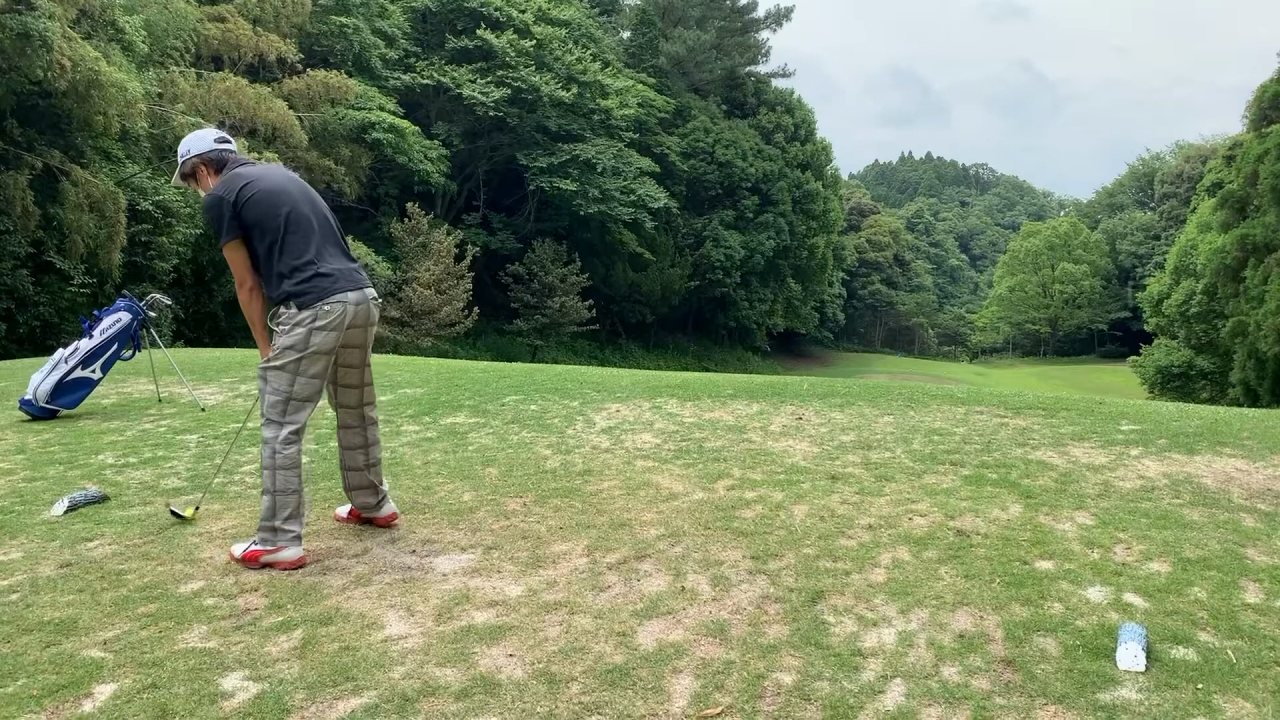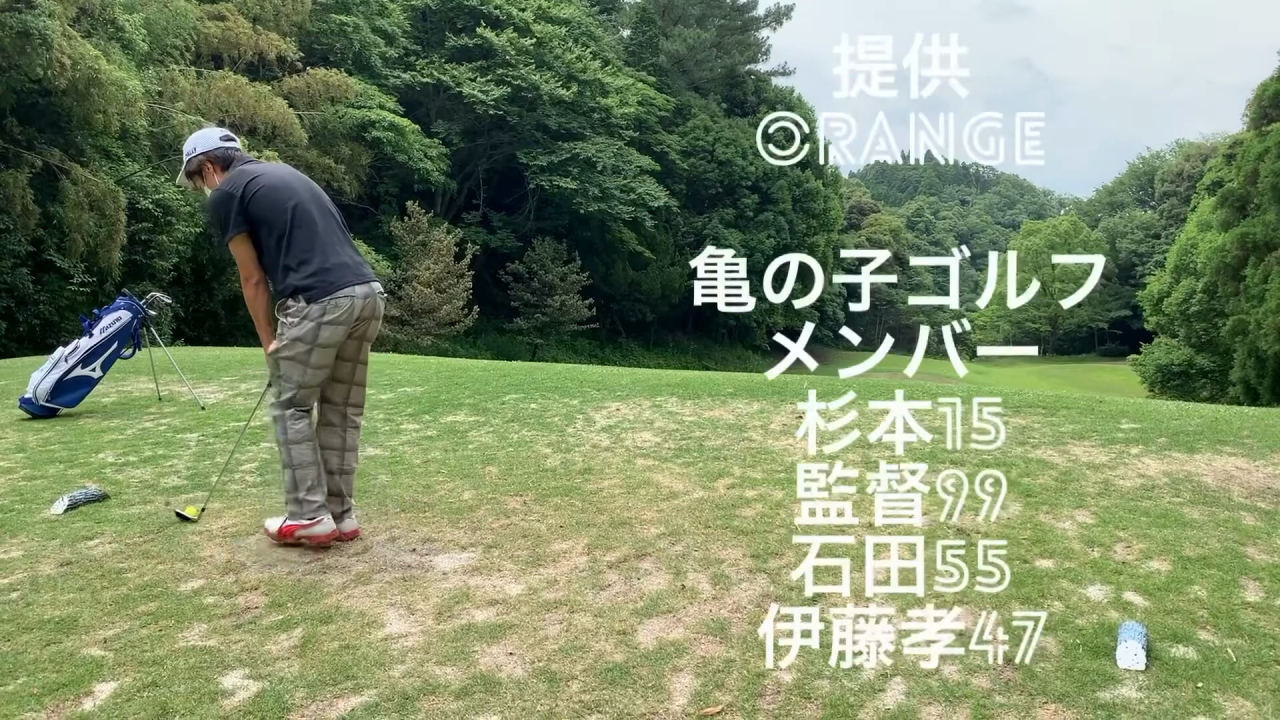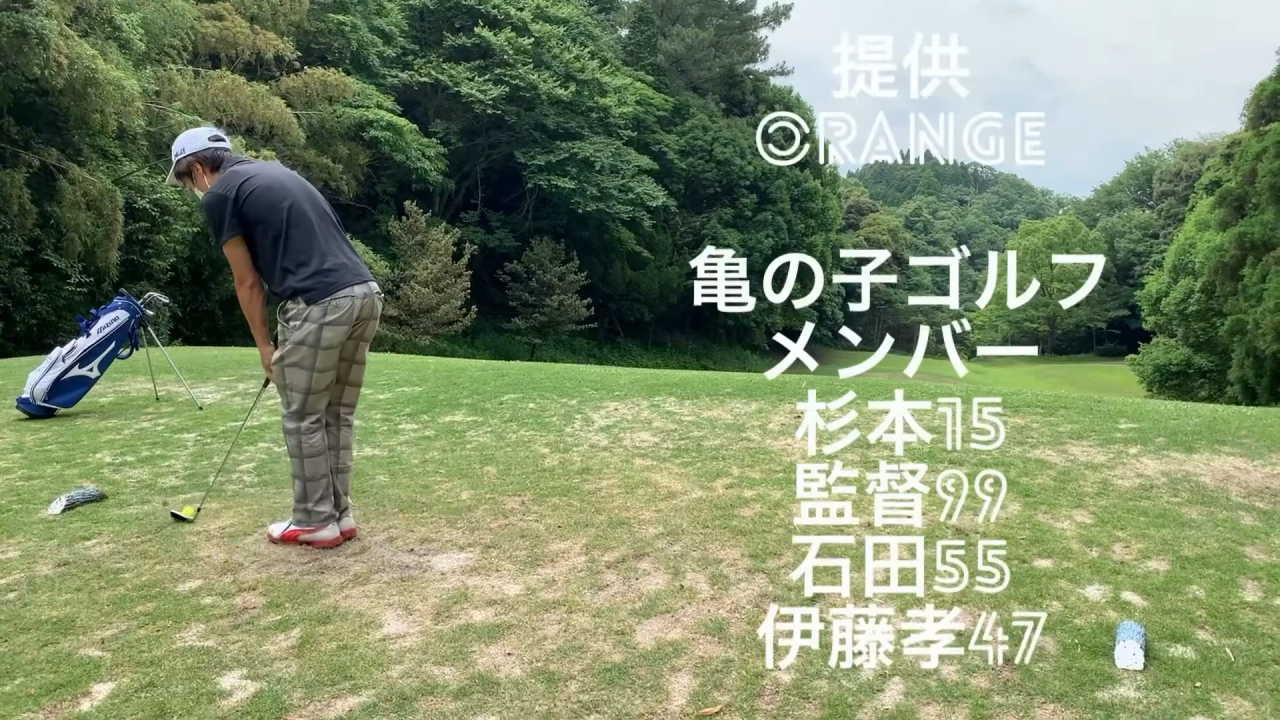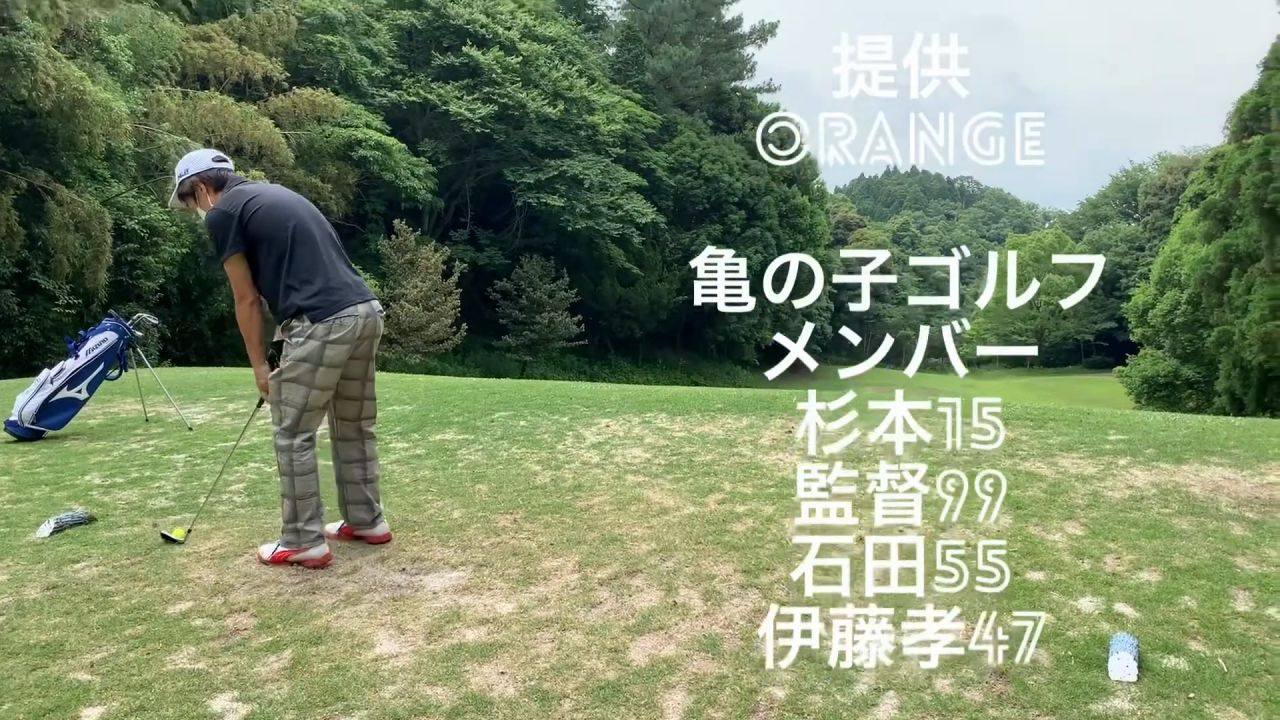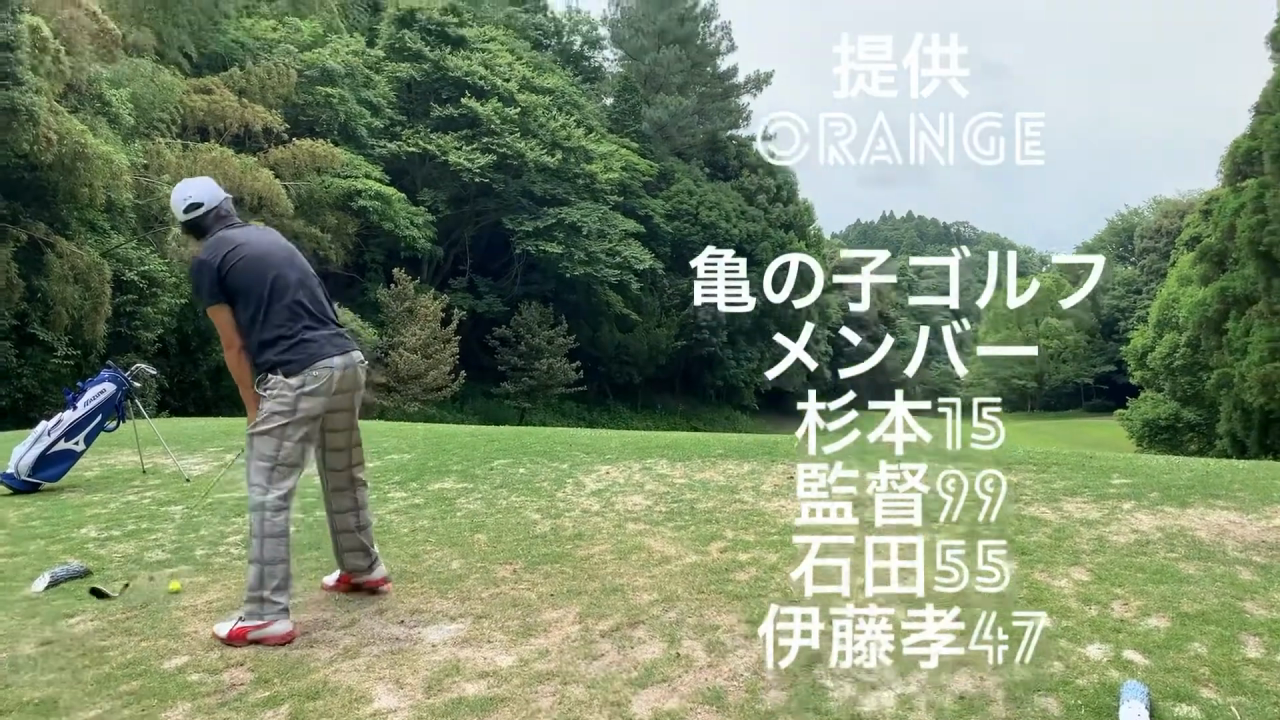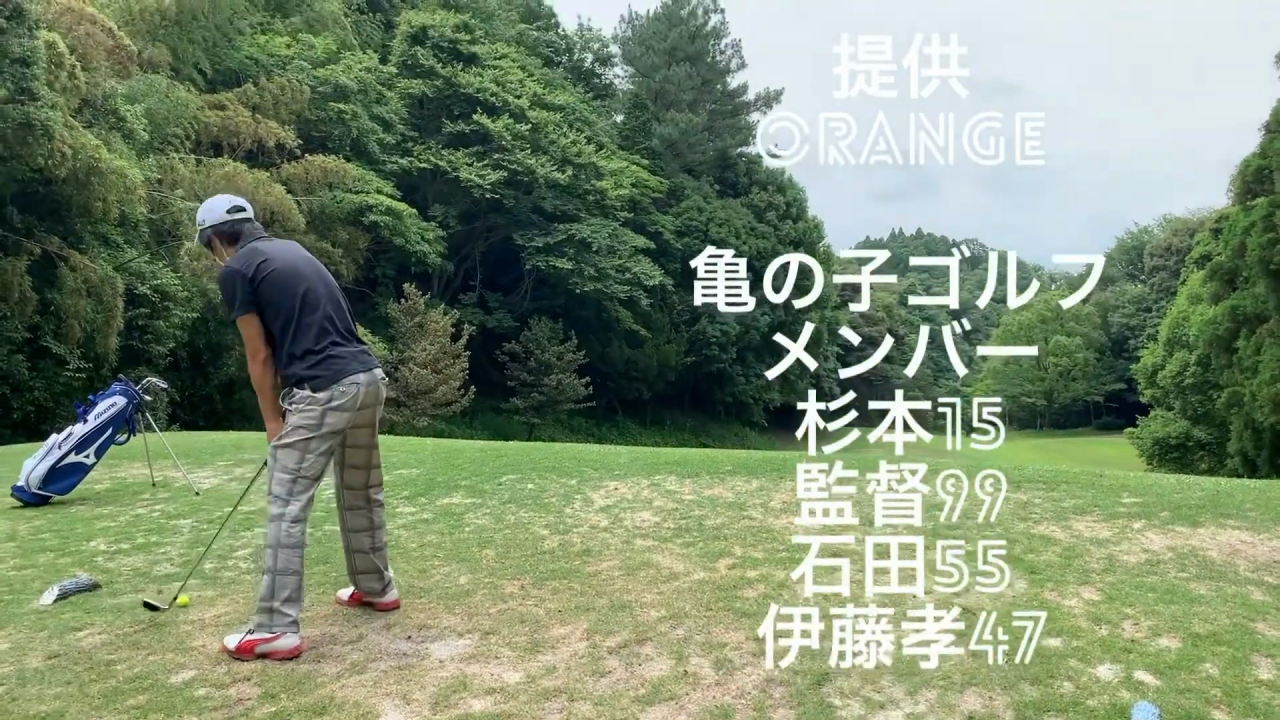
dt=0.5s
person 1, frame 1
left shoulder: (219, 197)
right shoulder: (279, 174)
left elbow: (248, 284)
left wrist: (265, 345)
right wrist: (274, 341)
left hip: (313, 310)
right hip: (362, 297)
left knee: (282, 427)
right knee: (358, 412)
left ankle: (279, 541)
right ankle: (373, 504)
person 1, frame 2
left shoulder: (226, 194)
right shoulder: (283, 173)
left elbow: (254, 279)
left wrist: (268, 341)
right wrist: (279, 337)
left hip: (319, 303)
right hip: (368, 293)
left knee: (292, 409)
right knee: (342, 413)
left ankle: (309, 515)
right ankle: (339, 514)
person 1, frame 3
left shoulder: (219, 195)
right shoulder: (274, 172)
left elbow: (248, 282)
left wrist: (265, 345)
right wrist: (278, 342)
left hip: (319, 304)
right hip: (366, 292)
left knee: (304, 418)
right knee: (337, 414)
left ankle: (315, 521)
right ankle: (338, 512)
person 1, frame 4
left shoulder: (223, 213)
right shoulder: (275, 194)
left elbow: (247, 299)
left wrist: (259, 364)
right wrist: (283, 342)
left hip: (322, 323)
right hip: (367, 310)
left knee: (293, 435)
right knee: (354, 426)
left ankle: (303, 541)
right ankle: (367, 520)
person 1, frame 5
left shoulder: (206, 262)
right shoulder: (270, 236)
left elbow: (235, 346)
left wrist: (253, 405)
right wrist: (263, 401)
left hip: (298, 377)
right hip: (347, 361)
left knee: (268, 496)
right knee: (344, 476)
left ankle: (267, 615)
right ankle: (363, 567)
person 1, frame 6
left shoulder: (235, 271)
right shoulder: (293, 250)
left elbow: (260, 357)
left wrist: (272, 420)
right wrist: (282, 414)
left hip: (322, 392)
right hip: (368, 378)
left knee: (286, 509)
right knee: (362, 494)
left ankle: (276, 627)
right ankle: (376, 587)
